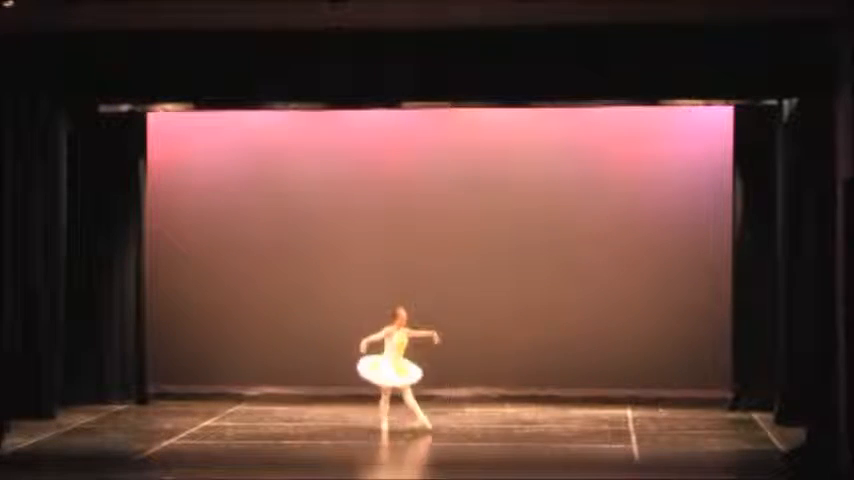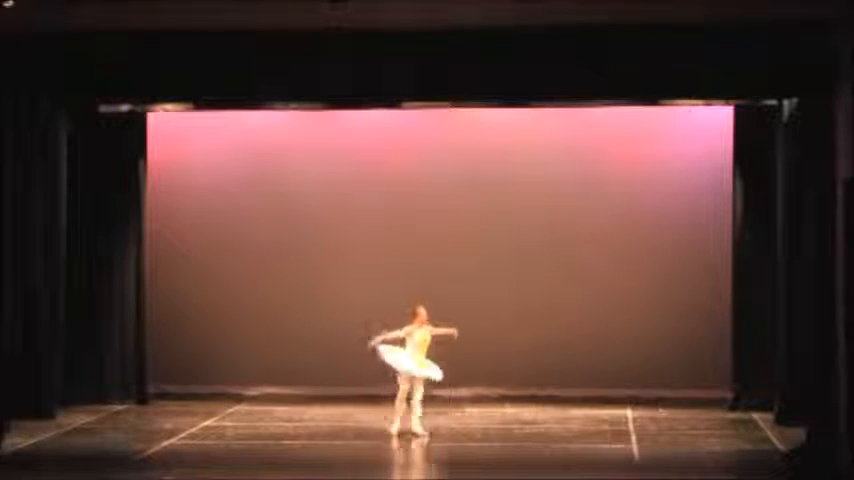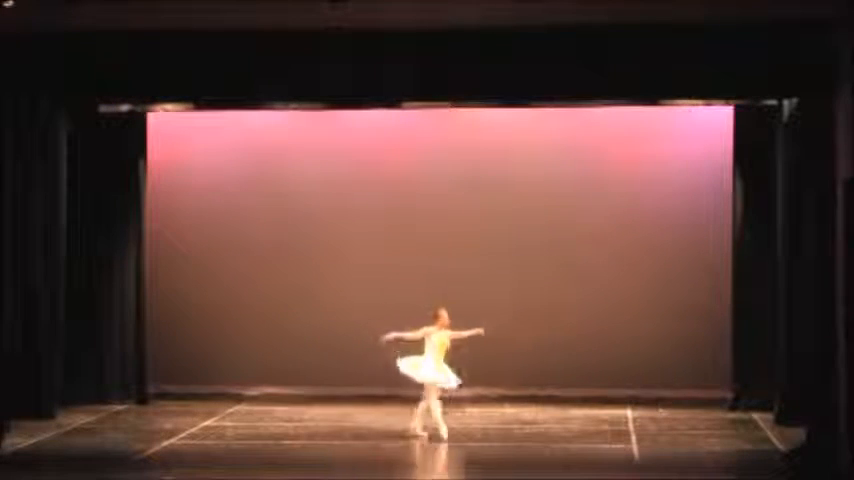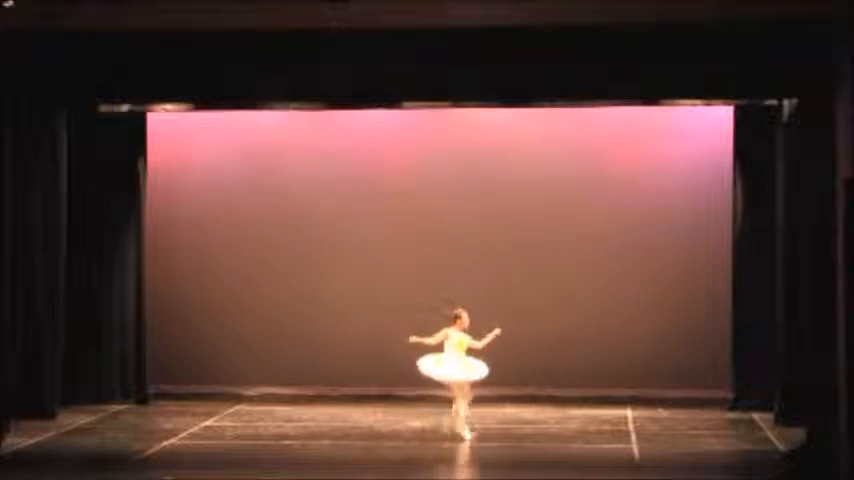
dt=0.2s
person 1, frame 1
left shoulder: (404, 331)
right shoulder: (389, 330)
left elbow: (418, 333)
right elbow: (375, 337)
left wrist: (432, 333)
right wrist: (365, 341)
left hip: (399, 367)
right hip: (386, 366)
left knee: (408, 395)
right knee: (386, 395)
left ankle: (421, 417)
right ankle: (383, 421)
person 1, frame 2
left shoulder: (427, 329)
right shoulder: (410, 329)
left elbow: (438, 330)
right elbow: (397, 334)
left wrist: (451, 331)
right wrist: (380, 338)
left hip: (420, 364)
right hip: (406, 362)
left knee: (418, 395)
right knee: (402, 393)
left ankle: (416, 424)
right ankle: (396, 421)
person 1, frame 3
left shoulder: (447, 334)
right shoulder: (428, 330)
left elbow: (463, 334)
right elbow: (412, 335)
left wrist: (476, 331)
right wrist: (395, 335)
left hip: (439, 369)
right hip: (427, 366)
left knee: (431, 399)
right knee: (432, 398)
left ankle: (416, 425)
right ankle: (441, 427)
person 1, frame 4
left shoulder: (464, 337)
right shoulder: (447, 332)
left elbow: (479, 345)
right elbow: (433, 341)
left wrist: (493, 334)
right wrist: (417, 339)
left hip: (462, 369)
right hip: (449, 366)
left knee: (467, 397)
right knee: (459, 398)
left ankle: (459, 424)
right ankle: (463, 428)
